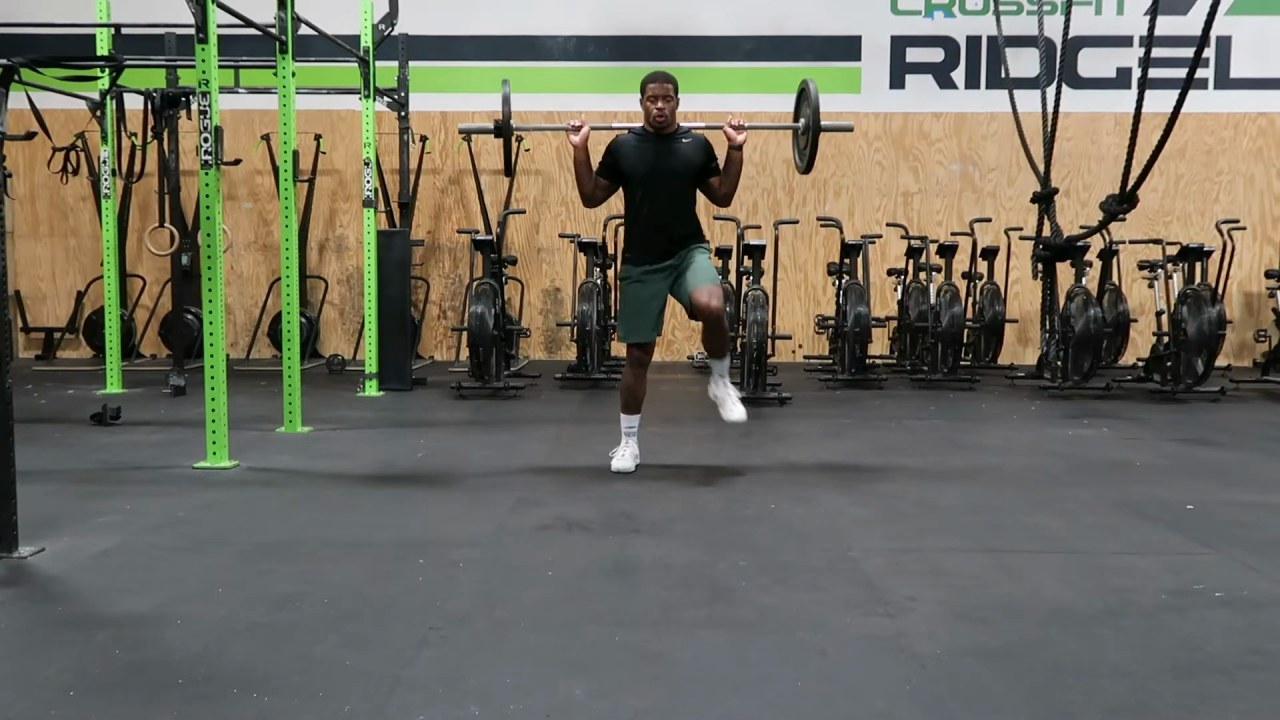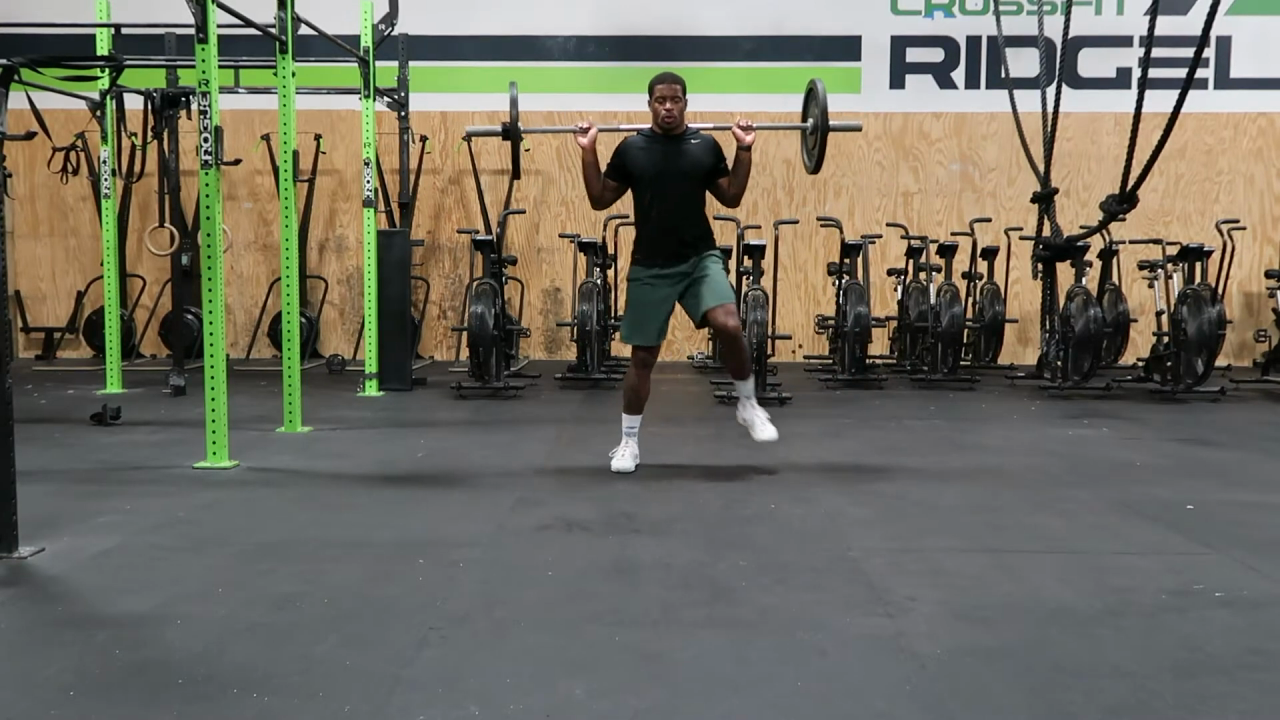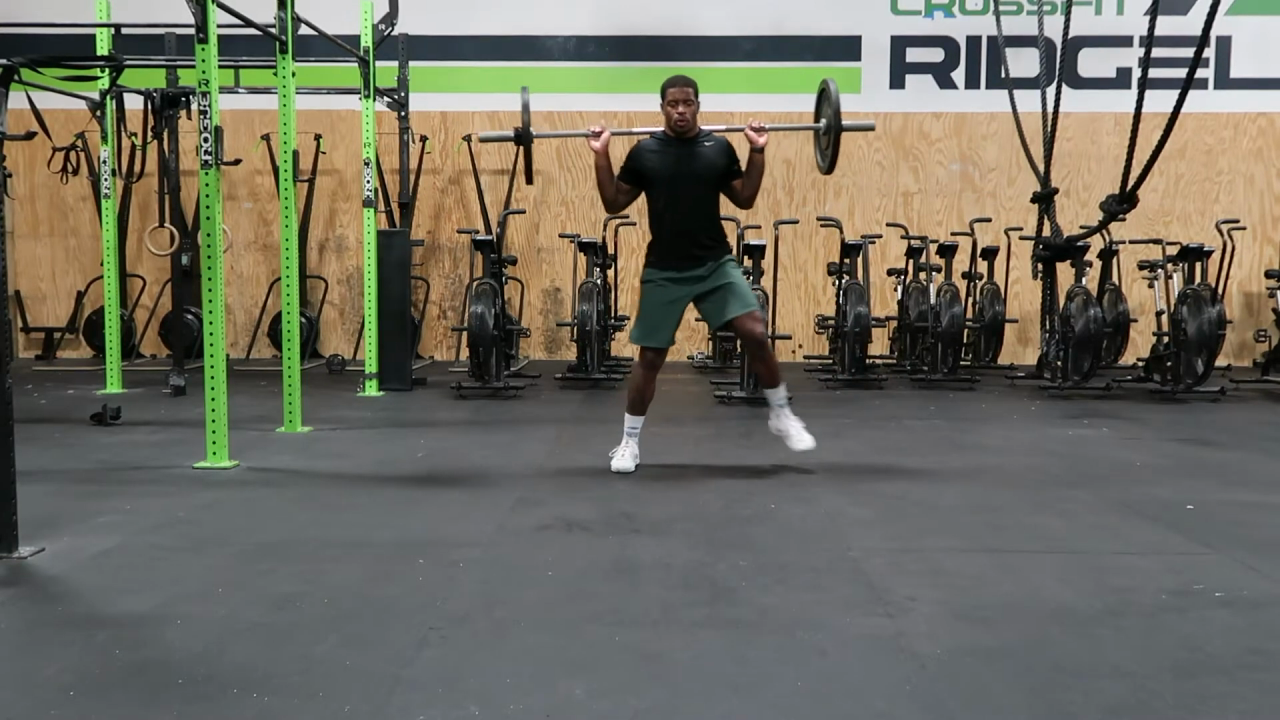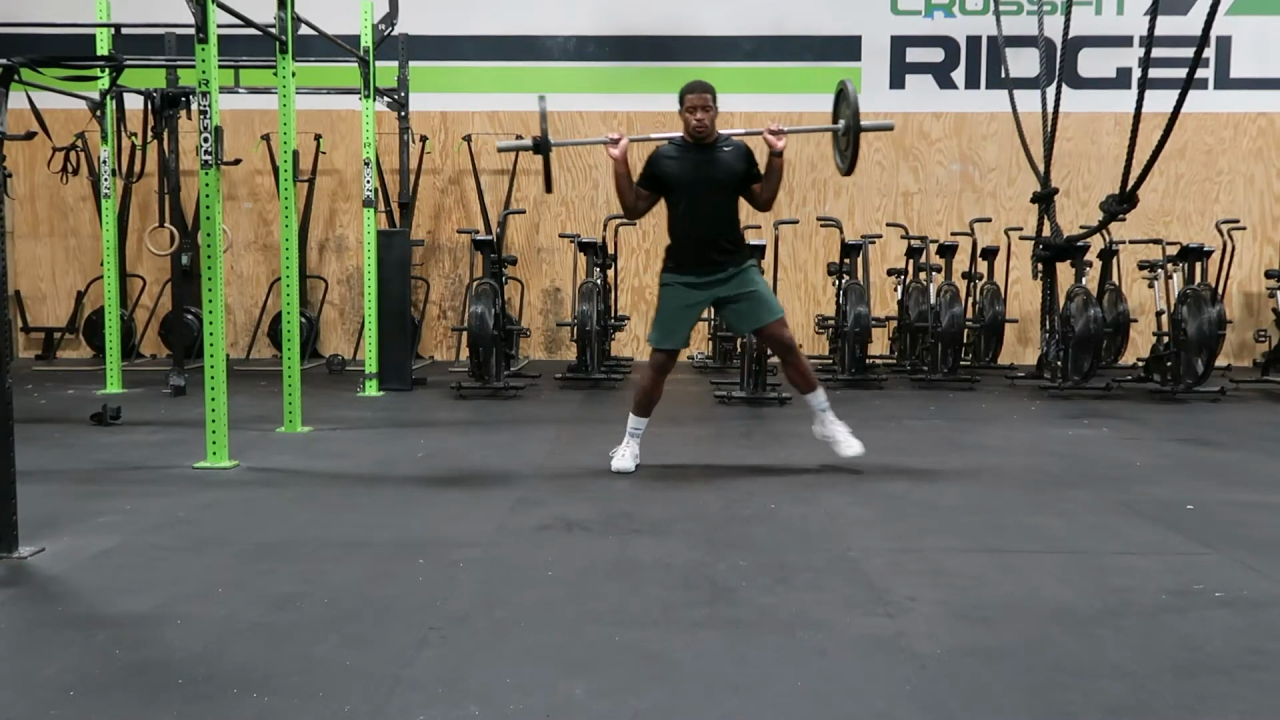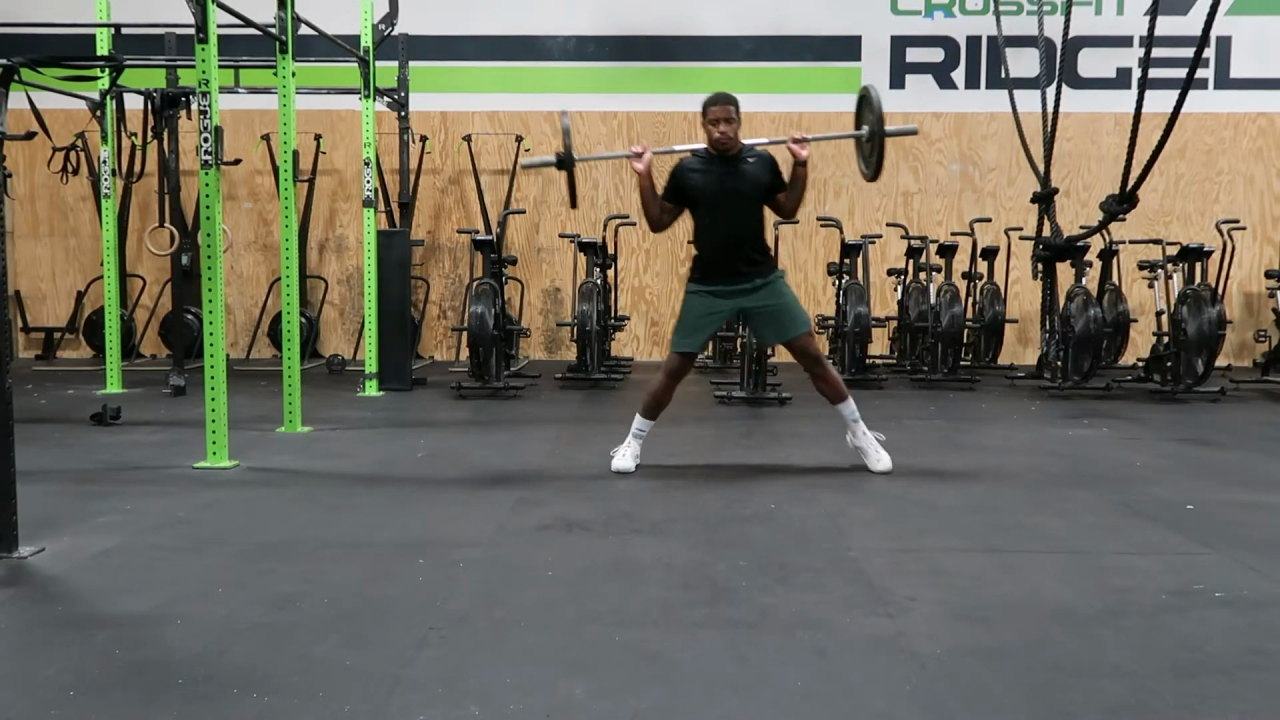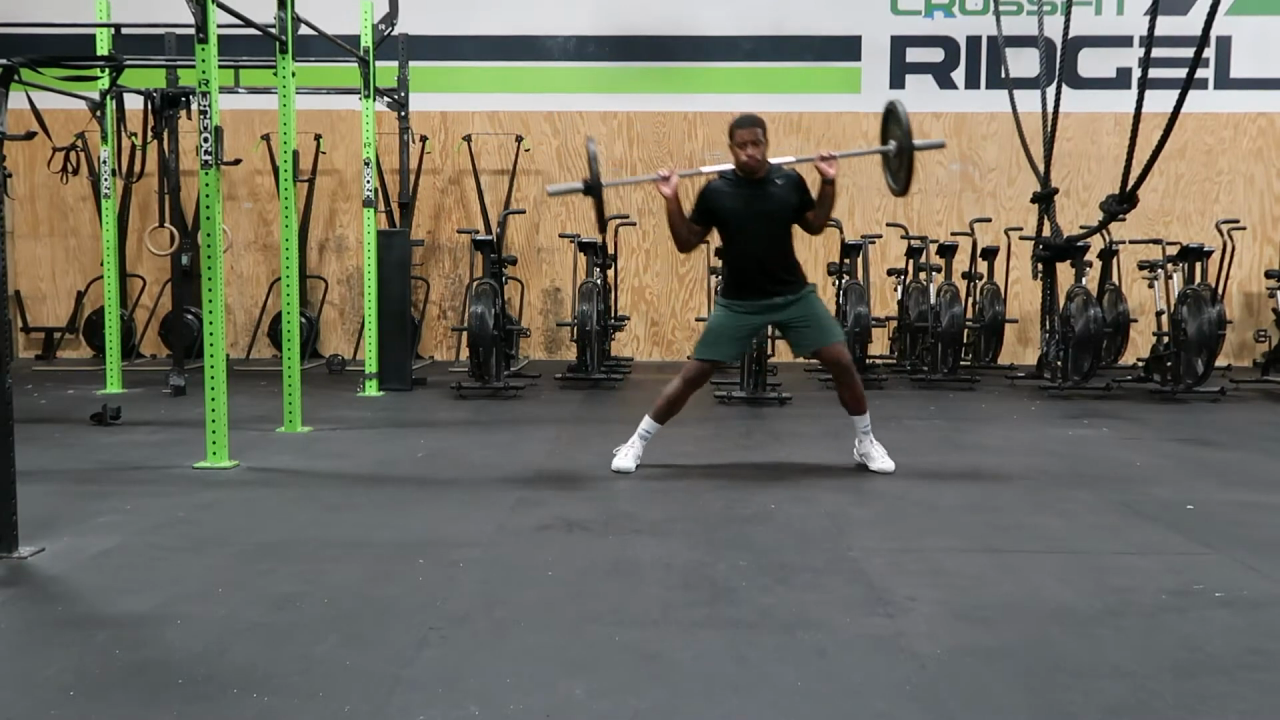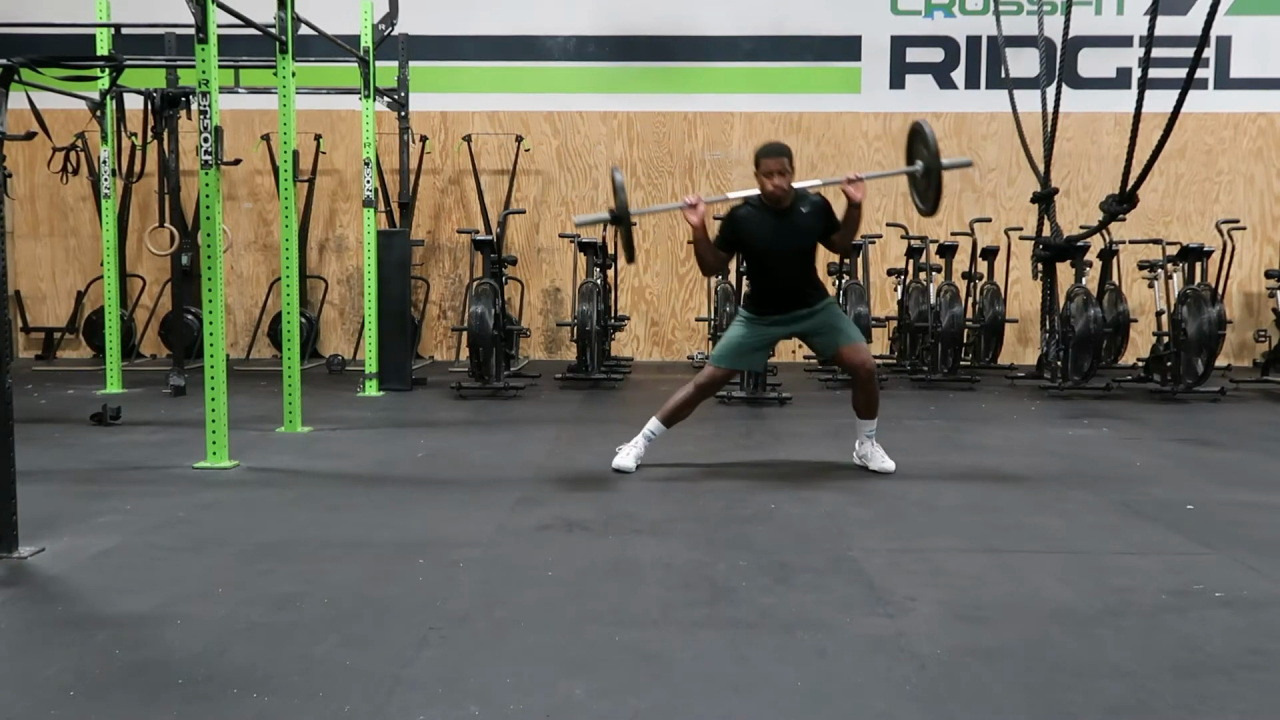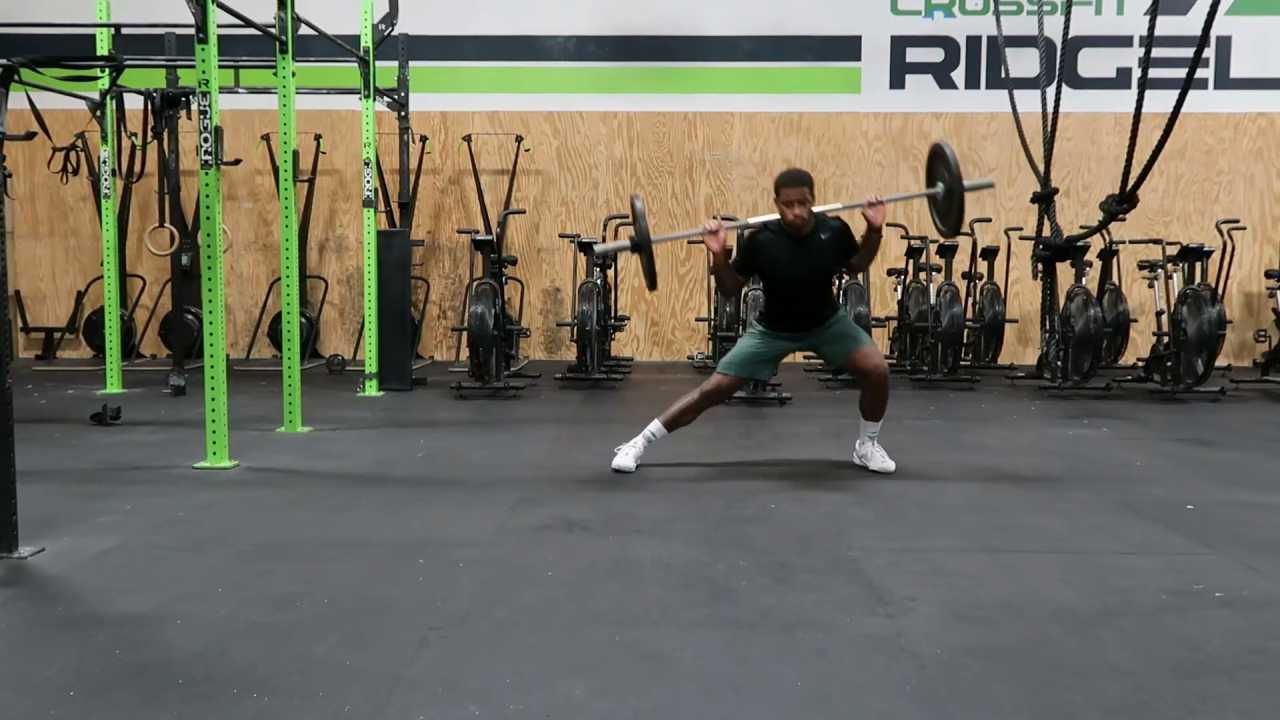
dt=0.1s
person 1, frame 1
left shoulder: (697, 144)
right shoulder: (622, 146)
left elbow: (723, 197)
right elbow: (591, 198)
left wrist: (736, 149)
right wrist: (580, 149)
left hip: (689, 251)
right hip: (642, 263)
left knee: (712, 308)
right knee: (638, 353)
left ankle: (721, 381)
right ankle: (628, 442)
person 1, frame 2
left shoulder: (705, 145)
right shoulder: (631, 148)
left elbow: (731, 197)
right elbow: (600, 200)
left wrist: (744, 149)
right wrist: (588, 151)
left hip: (700, 259)
right hip: (650, 267)
left knee: (729, 328)
right knee: (643, 356)
left ankle: (748, 404)
right ankle: (629, 442)
person 1, frame 3
left shoulder: (718, 147)
right shoulder: (644, 151)
left elbow: (744, 199)
right elbow: (614, 204)
left wrist: (757, 151)
right wrist: (601, 156)
left hip: (717, 263)
right hip: (663, 271)
left knee: (756, 336)
right knee: (651, 357)
left ankle: (782, 416)
right ankle: (629, 442)
person 1, frame 4
left shoulder: (737, 152)
right shoulder: (664, 157)
left elbow: (763, 202)
right elbow: (633, 210)
left wrist: (776, 154)
right wrist: (619, 163)
left hip: (737, 269)
right hip: (683, 276)
left knee: (785, 343)
right knee: (661, 360)
left ankle: (826, 421)
right ankle: (630, 443)
person 1, frame 5
left shoulder: (761, 161)
right shoulder: (687, 169)
left elbow: (788, 210)
right elbow: (658, 223)
left wrist: (798, 164)
right wrist: (643, 176)
left hip: (763, 280)
right hip: (709, 286)
left knee: (811, 355)
right knee: (676, 366)
left ankle: (859, 434)
right ankle: (632, 443)
person 1, frame 6
left shoulder: (789, 181)
right shoulder: (716, 191)
left elbow: (815, 226)
right elbow: (685, 244)
left wrist: (828, 183)
right wrist: (671, 200)
left hip: (793, 293)
right hip: (738, 302)
left knee: (841, 363)
right knee: (695, 374)
left ankle: (866, 442)
right ankle: (636, 443)
person 1, frame 7
left shoulder: (814, 205)
right shoulder: (743, 216)
left elbow: (841, 246)
right elbow: (710, 268)
left wrist: (854, 205)
right wrist: (698, 229)
left hip: (814, 308)
right hip: (761, 315)
left knee: (862, 367)
right knee: (708, 381)
left ankle: (867, 444)
right ankle: (638, 443)
person 1, frame 8
left shoulder: (833, 229)
right shoulder: (760, 241)
left elbow: (857, 265)
right elbow: (728, 289)
left wrist: (874, 229)
right wrist: (718, 253)
left hip: (826, 321)
right hip: (773, 330)
left knee: (876, 371)
right knee: (715, 388)
left ankle: (867, 445)
right ankle: (639, 444)
